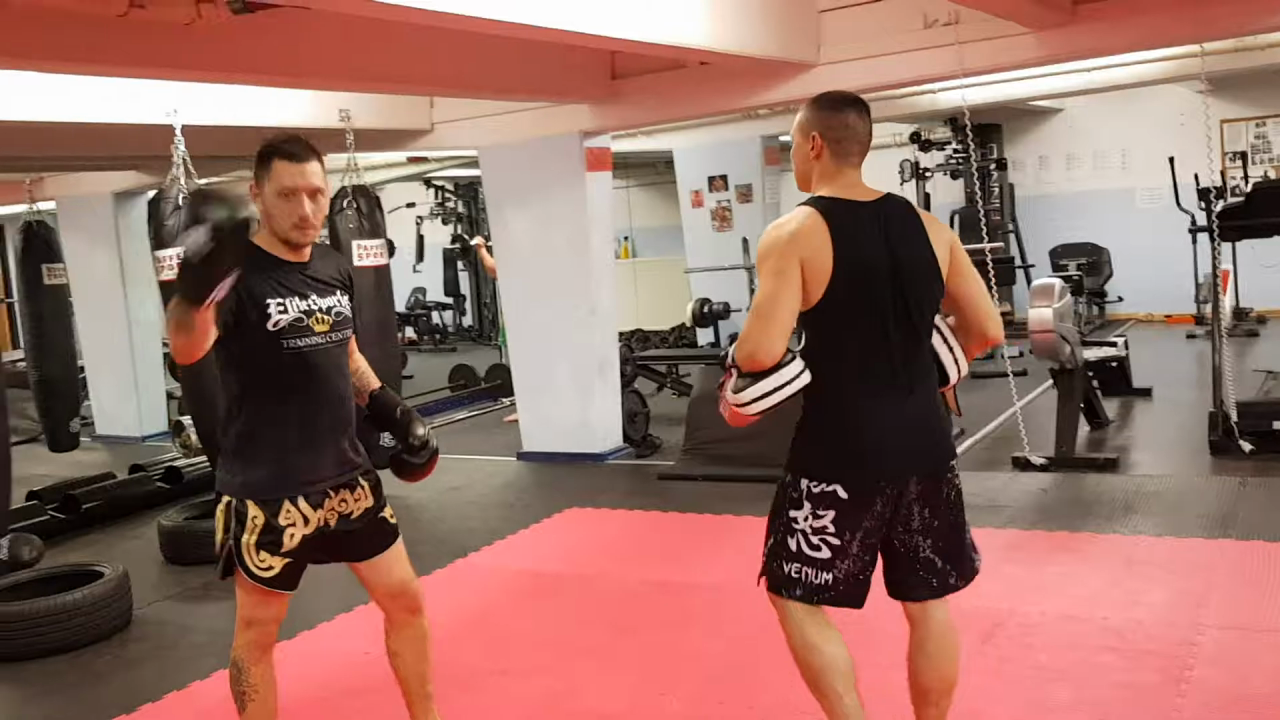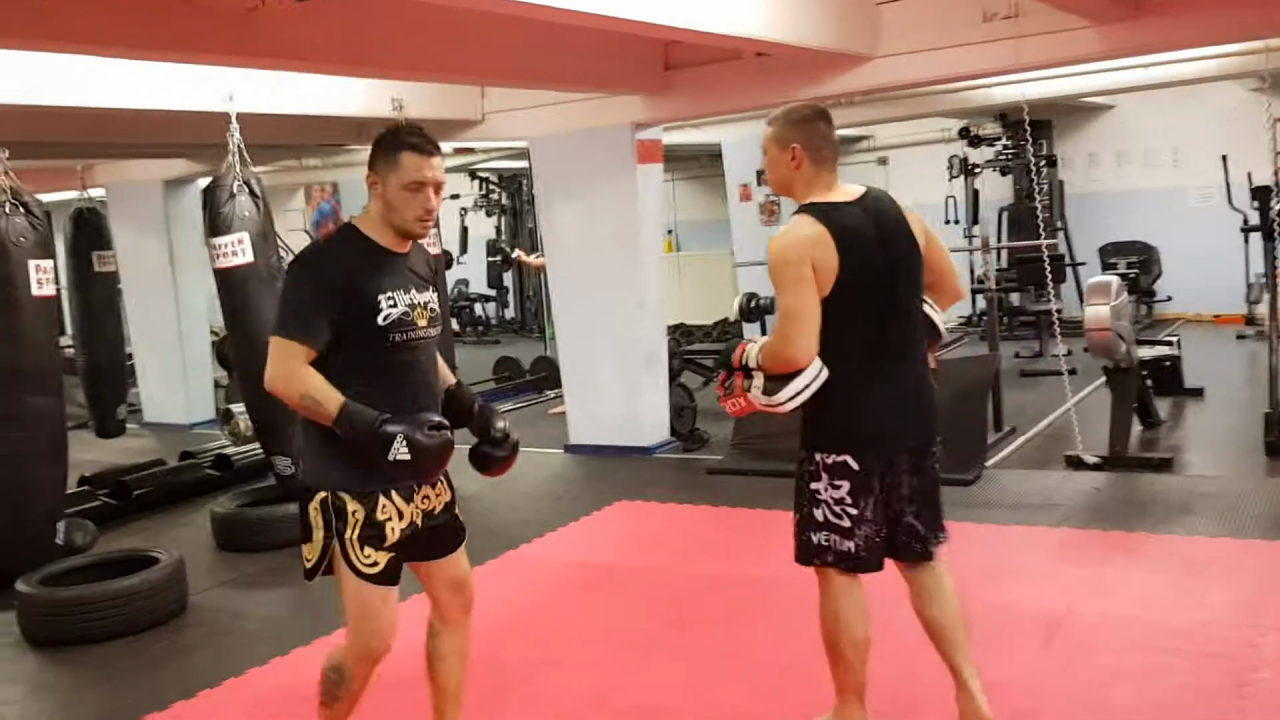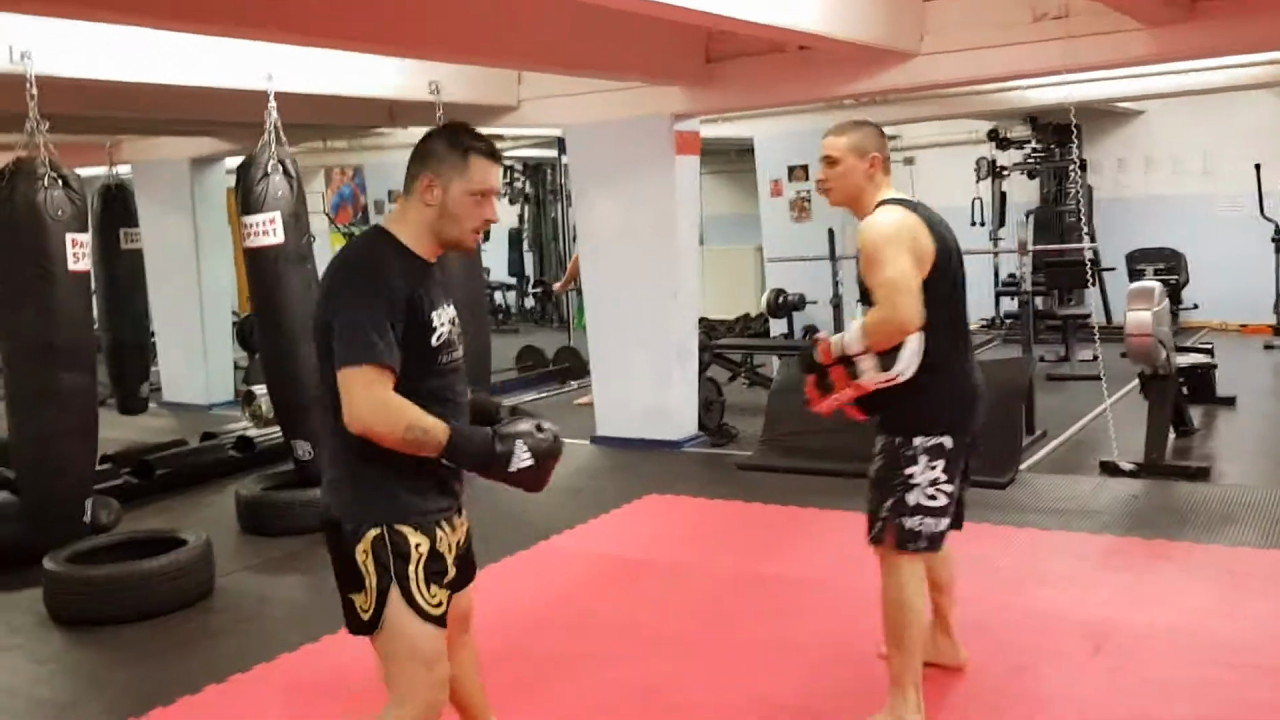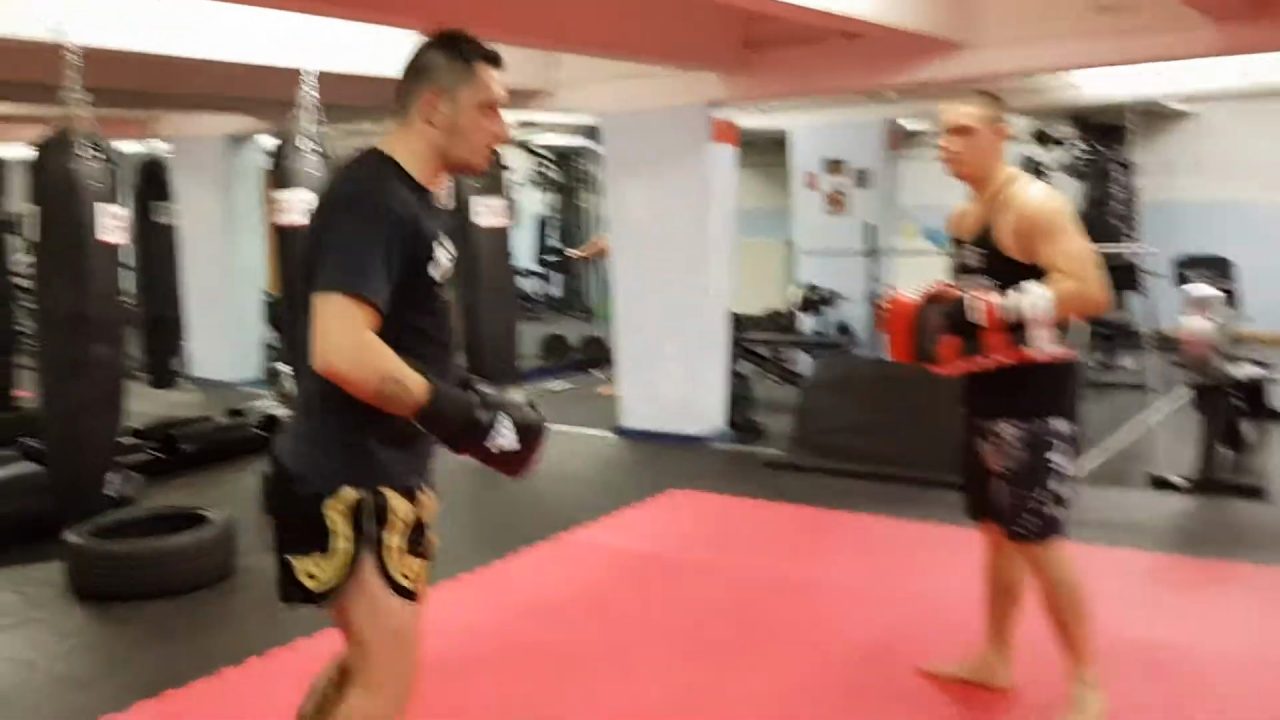
dt=0.4s
person 1, frame 1
left shoulder: (792, 234)
right shoulder: (928, 228)
left elbow: (760, 352)
right elbow: (988, 332)
left wrist: (737, 359)
left hip: (839, 449)
right hip: (924, 440)
left knee: (798, 598)
right knee: (927, 603)
person 1, frame 2
left shoulder: (796, 240)
right shoulder: (898, 213)
left elbow: (794, 352)
right elbow: (950, 290)
left wrist: (745, 357)
left hip: (846, 427)
right hip: (913, 413)
left knee: (838, 574)
right knee: (922, 559)
person 1, frame 3
left shoulder: (883, 226)
right shoulder: (920, 217)
left elbow: (900, 319)
left wrist: (831, 349)
right wrist: (866, 363)
left hip: (924, 406)
right hip: (949, 395)
left knee: (901, 548)
right knee: (927, 532)
right ankle: (940, 640)
person 1, frame 4
left shoulder: (1035, 203)
right shoulder: (964, 214)
left elbow: (1090, 291)
left wrist: (992, 312)
left hip: (1035, 397)
right hip: (991, 392)
left knee: (1036, 541)
right knee: (998, 529)
right ankle: (994, 658)
person 2, frame 1
left shoulder: (334, 266)
right shoulder: (234, 271)
right elbow: (188, 348)
left wrist: (398, 416)
right wrist: (197, 273)
left hip: (345, 475)
right hip: (268, 490)
left knee: (406, 599)
right knee: (257, 633)
person 2, frame 2
left shoulder: (421, 261)
right shoulder: (330, 265)
right elbow: (282, 373)
left wrist: (472, 408)
right wrist: (375, 431)
left hip: (421, 475)
right hip: (355, 484)
left knee: (457, 599)
right knee: (371, 638)
person 2, frame 3
left shoulder: (425, 268)
right shoulder: (369, 273)
right elbow: (368, 409)
left wrist: (493, 423)
right wrist: (483, 447)
left hip: (427, 501)
right hip: (385, 514)
left knee: (455, 624)
person 2, frame 4
left shoulder: (404, 196)
right shoulder: (371, 200)
right elbow: (341, 351)
left wrist: (456, 398)
right wrist: (466, 417)
left hip: (381, 467)
right hip: (354, 476)
left knee: (374, 653)
